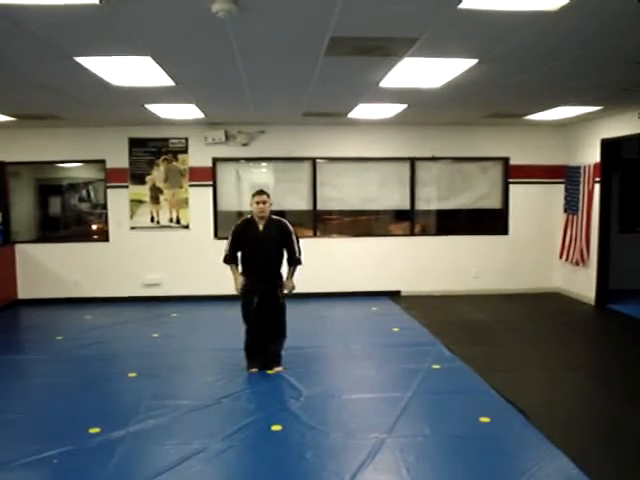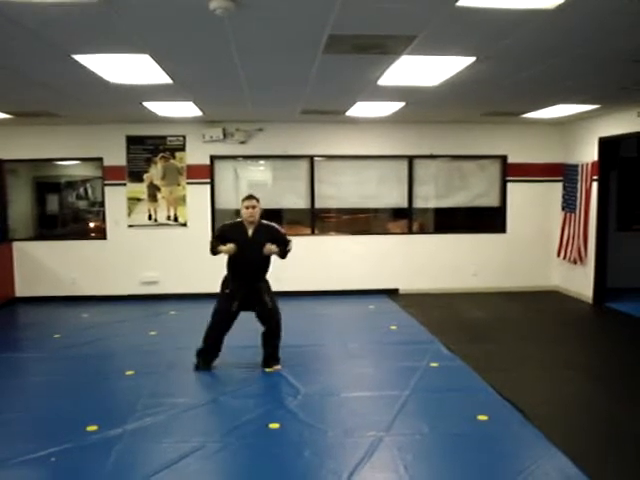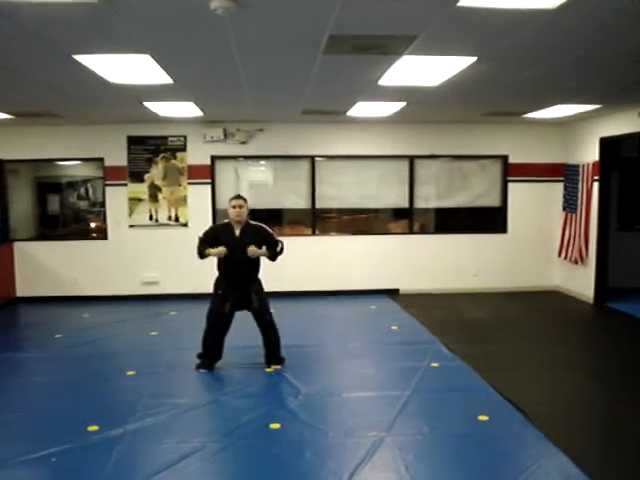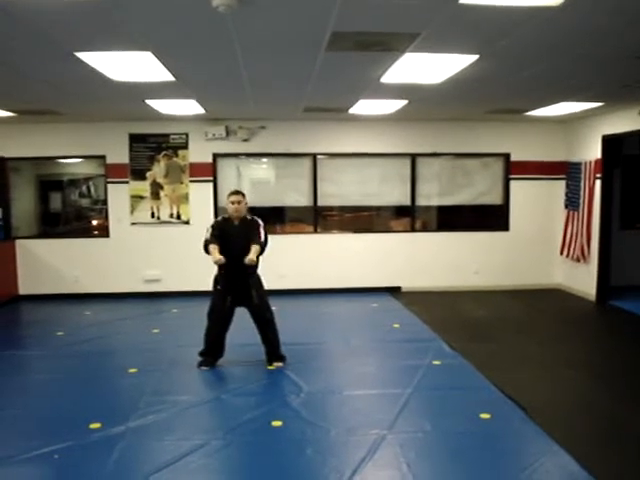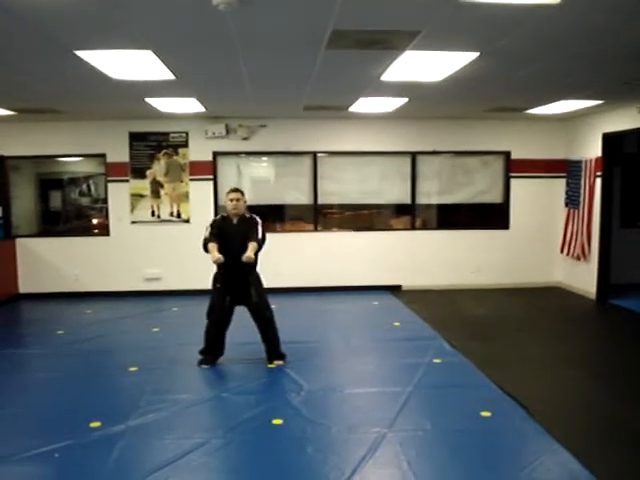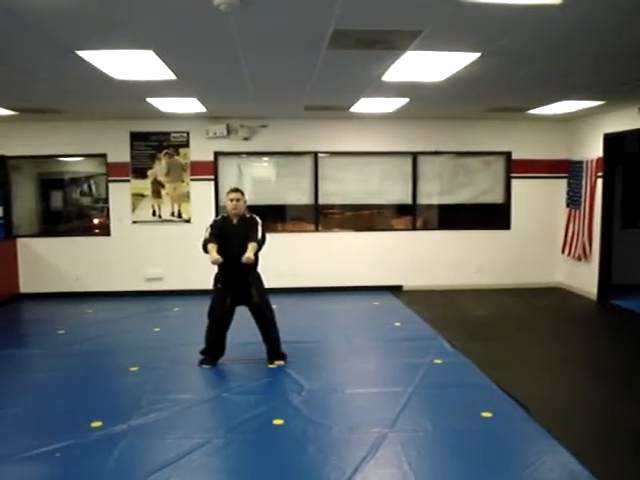
dt=0.3s
person 1, frame 1
left shoulder: (282, 226)
right shoulder: (242, 226)
left elbow: (295, 252)
right elbow: (230, 252)
left wrist: (289, 278)
right wrist: (237, 275)
left hip: (274, 282)
right hip: (250, 282)
left knee: (276, 324)
right knee: (252, 323)
left ankle: (272, 360)
right ankle: (252, 360)
person 1, frame 2
left shoulder: (270, 229)
right shoulder: (229, 228)
left elbow: (286, 244)
right elbow: (214, 242)
left wrist: (276, 250)
right wrist: (222, 249)
left hip: (259, 285)
right hip: (233, 285)
left knee: (273, 320)
right knee: (219, 322)
left ankle: (271, 359)
right ankle: (205, 357)
person 1, frame 3
left shoulder: (258, 229)
right shoulder: (217, 230)
left elbow: (277, 246)
right elbow: (202, 247)
left wrist: (266, 252)
right wrist: (214, 252)
left hip: (251, 284)
right hip: (226, 285)
left knee: (266, 320)
right knee: (216, 322)
left ankle: (274, 358)
right ankle: (208, 359)
person 1, frame 4
left shoulder: (255, 223)
right shoulder: (219, 224)
left elbow: (259, 241)
right elbow: (210, 241)
left wrist: (253, 254)
right wrist: (215, 254)
left hip: (250, 279)
right hip: (225, 279)
left knee: (264, 317)
right knee: (217, 318)
left ankle: (275, 356)
right ankle: (210, 356)
person 1, frame 5
left shoulder: (253, 221)
right shoulder: (218, 222)
left elbow: (257, 239)
right elbow: (210, 239)
left wrist: (251, 252)
right wrist: (214, 252)
left hip: (249, 277)
right hip: (224, 277)
left knee: (263, 315)
right knee: (216, 317)
left ankle: (275, 354)
right ankle: (210, 355)
person 1, frame 6
left shoulder: (253, 222)
right shoulder: (218, 223)
left elbow: (256, 239)
right elbow: (210, 240)
left wrist: (250, 252)
right wrist: (213, 253)
left hip: (249, 277)
right hip: (225, 277)
left knee: (265, 315)
right knee: (217, 317)
left ankle: (275, 354)
right ankle: (211, 354)
